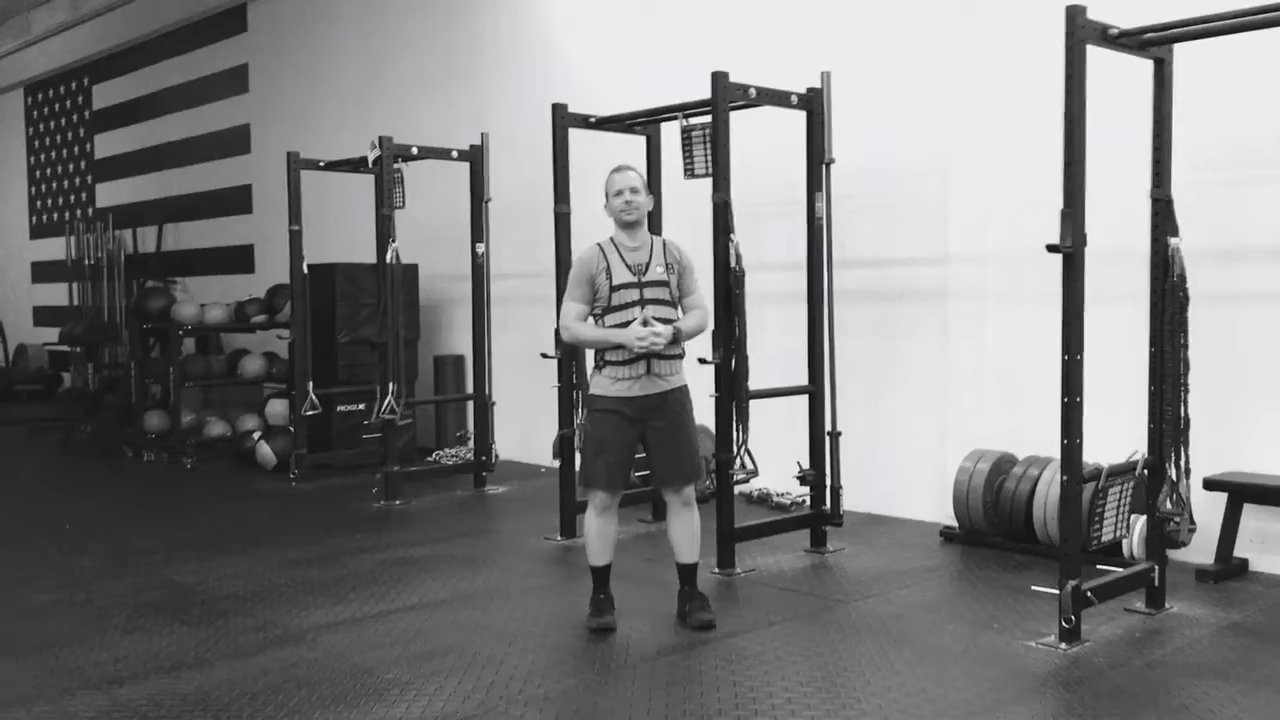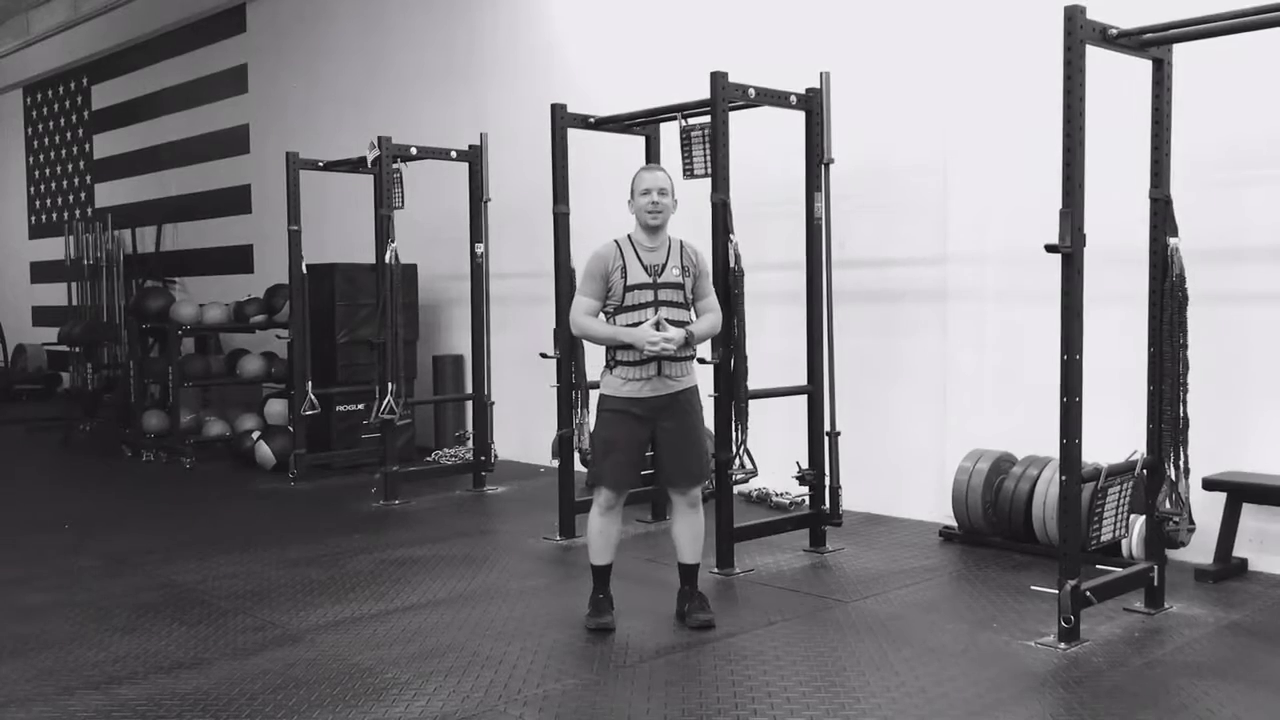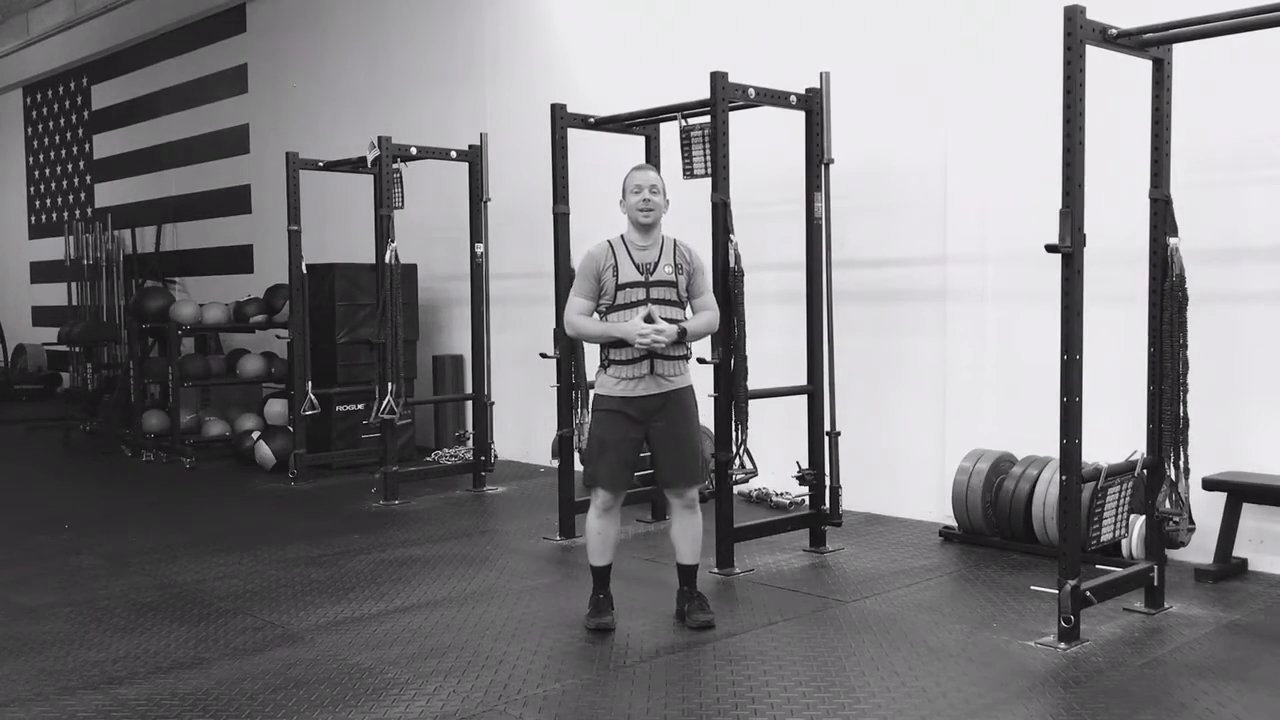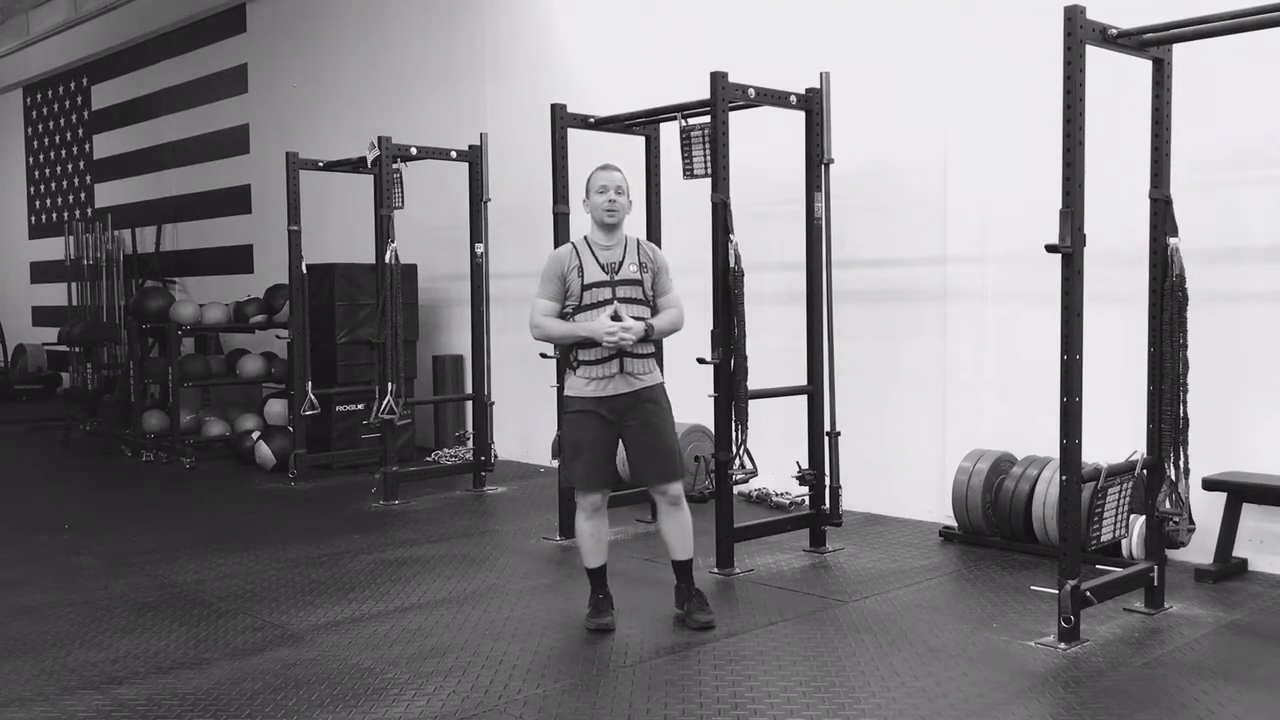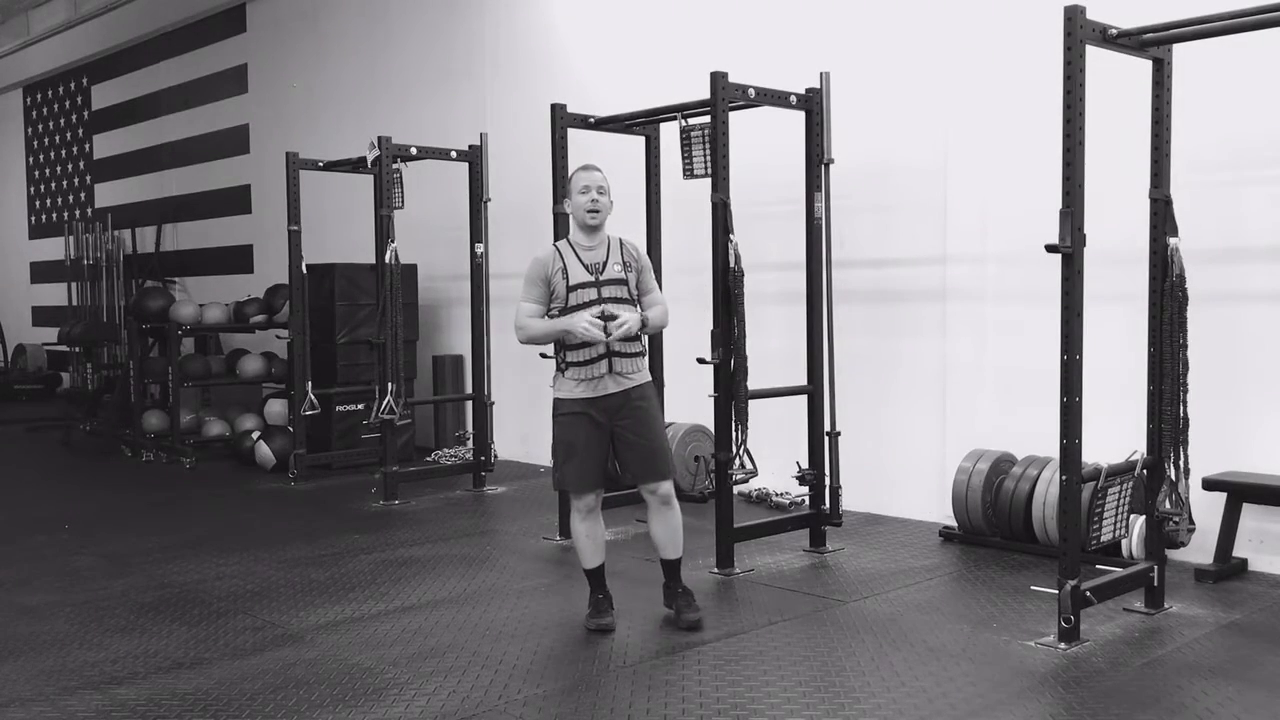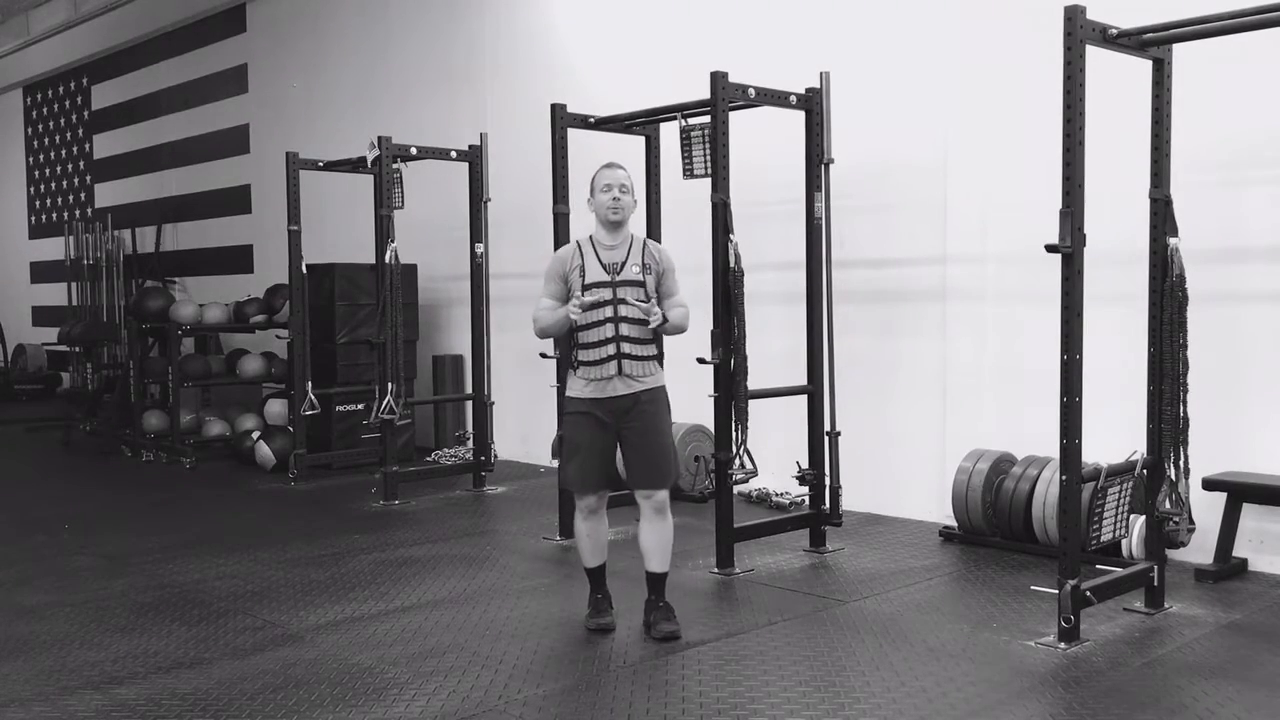
dt=0.7s
person 1, frame 1
left shoulder: (674, 255)
right shoulder: (590, 260)
left elbow: (700, 314)
right elbow: (569, 327)
left wrist: (672, 332)
right wrist: (621, 336)
left hip: (668, 391)
right hip: (611, 396)
left knee: (682, 493)
right knee: (603, 497)
left ankle: (689, 593)
right ankle: (601, 595)
person 1, frame 2
left shoulder: (692, 257)
right shoulder: (606, 257)
left elbow: (713, 316)
right elbow: (579, 321)
left wrist: (685, 336)
right wrist: (632, 335)
left hip: (679, 392)
right hip: (622, 395)
left knee: (688, 493)
right knee: (607, 495)
left ankle: (690, 593)
right ankle: (600, 595)
person 1, frame 3
left shoulder: (686, 256)
right shoulder: (599, 257)
left elbow: (710, 315)
right elbow: (573, 321)
left wrist: (677, 331)
right wrist: (623, 330)
left hip: (674, 392)
right hip: (616, 394)
left knee: (685, 495)
right knee: (605, 497)
left ankle: (689, 593)
right ankle: (600, 595)
person 1, frame 4
left shoulder: (649, 255)
right shoulder: (564, 259)
left elbow: (675, 314)
right elbow: (539, 325)
left wrist: (644, 328)
right wrist: (591, 329)
left hip: (644, 389)
right hip: (587, 395)
left knee: (671, 490)
right knee: (591, 499)
left ankle: (687, 590)
right ankle: (599, 595)
person 1, frame 5
left shoulder: (633, 254)
right shoulder: (547, 262)
left elbow: (661, 312)
right elbow: (524, 328)
left wrist: (638, 320)
right wrist: (568, 324)
left hip: (634, 388)
right hip: (576, 396)
left knee: (660, 489)
right knee: (585, 500)
left ankle: (675, 587)
right ankle: (599, 595)
person 1, frame 6
left shoulder: (655, 254)
right shoulder: (567, 257)
left elbow: (682, 316)
right elbow: (540, 324)
left wrist: (663, 316)
right wrist: (568, 313)
left hip: (645, 392)
right hip: (587, 395)
left knee: (655, 498)
right knee: (588, 500)
left ankle: (657, 601)
right ankle: (598, 594)
